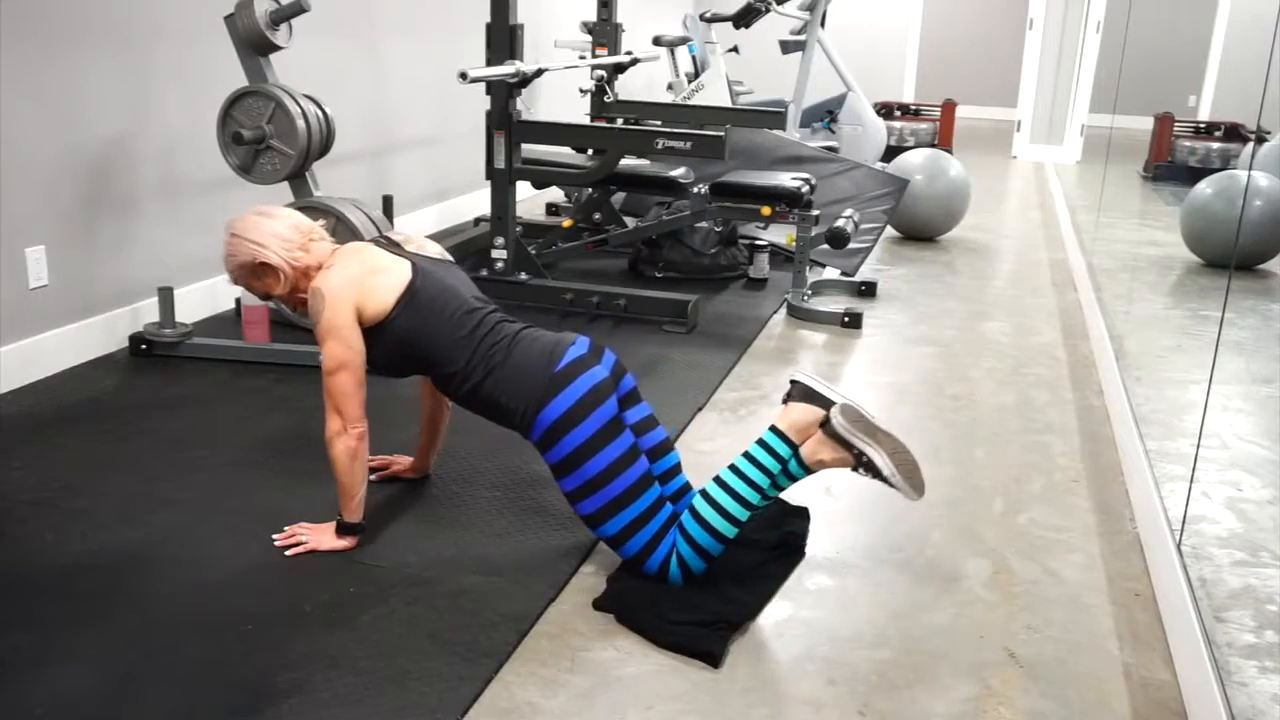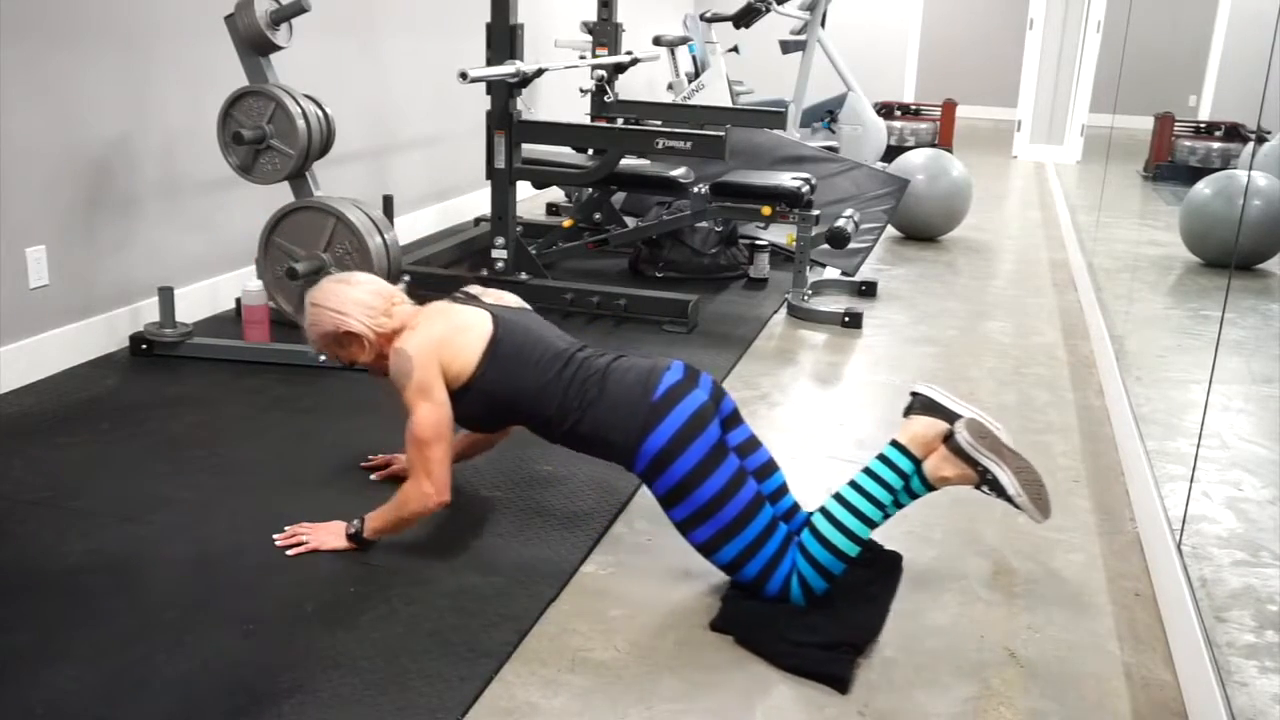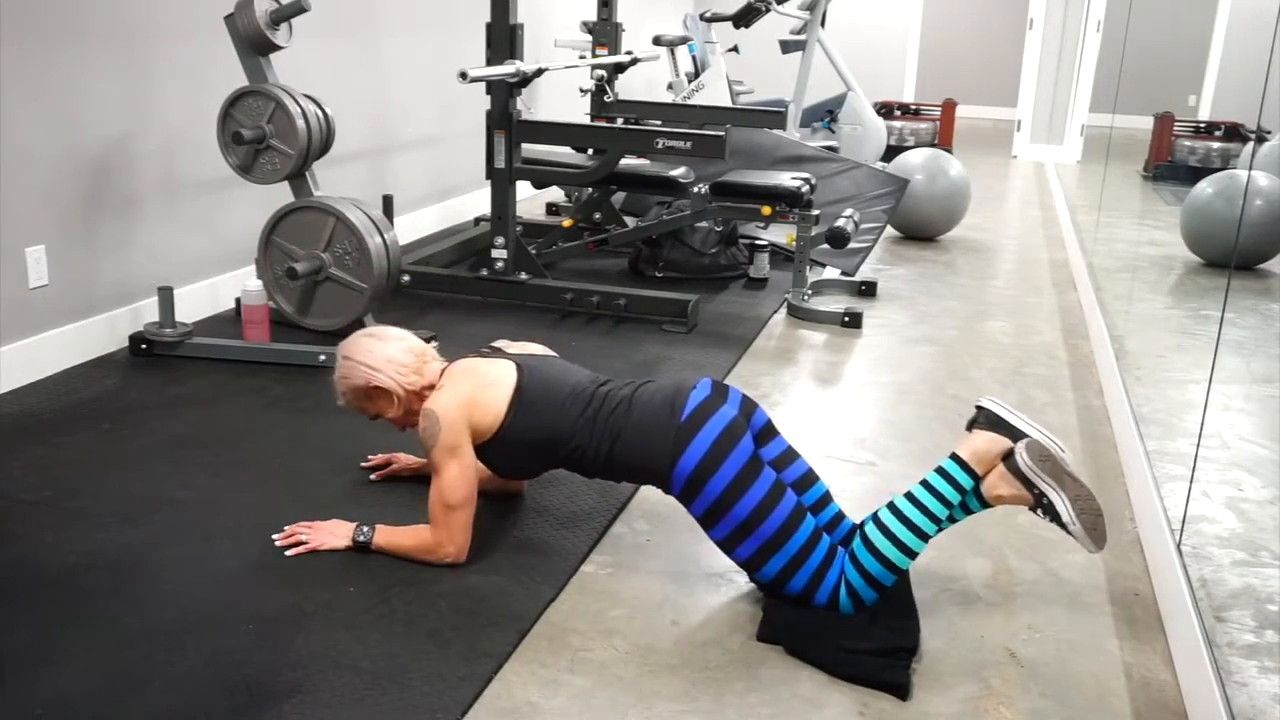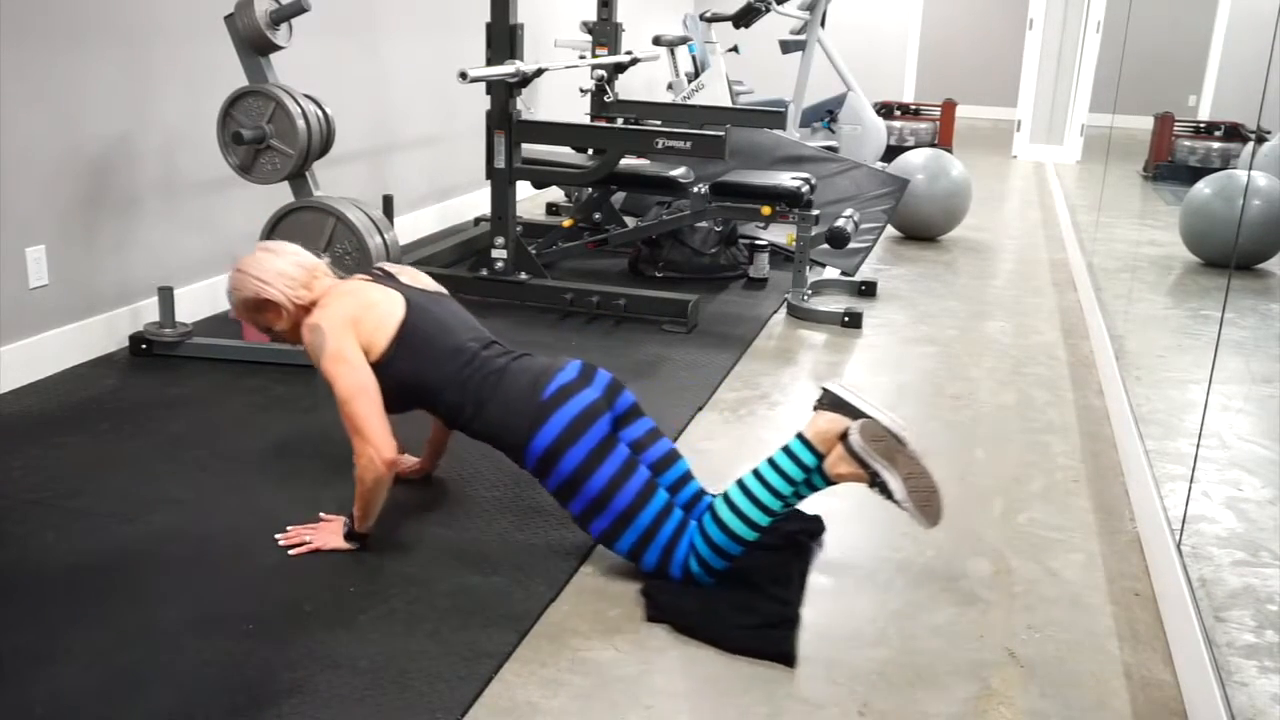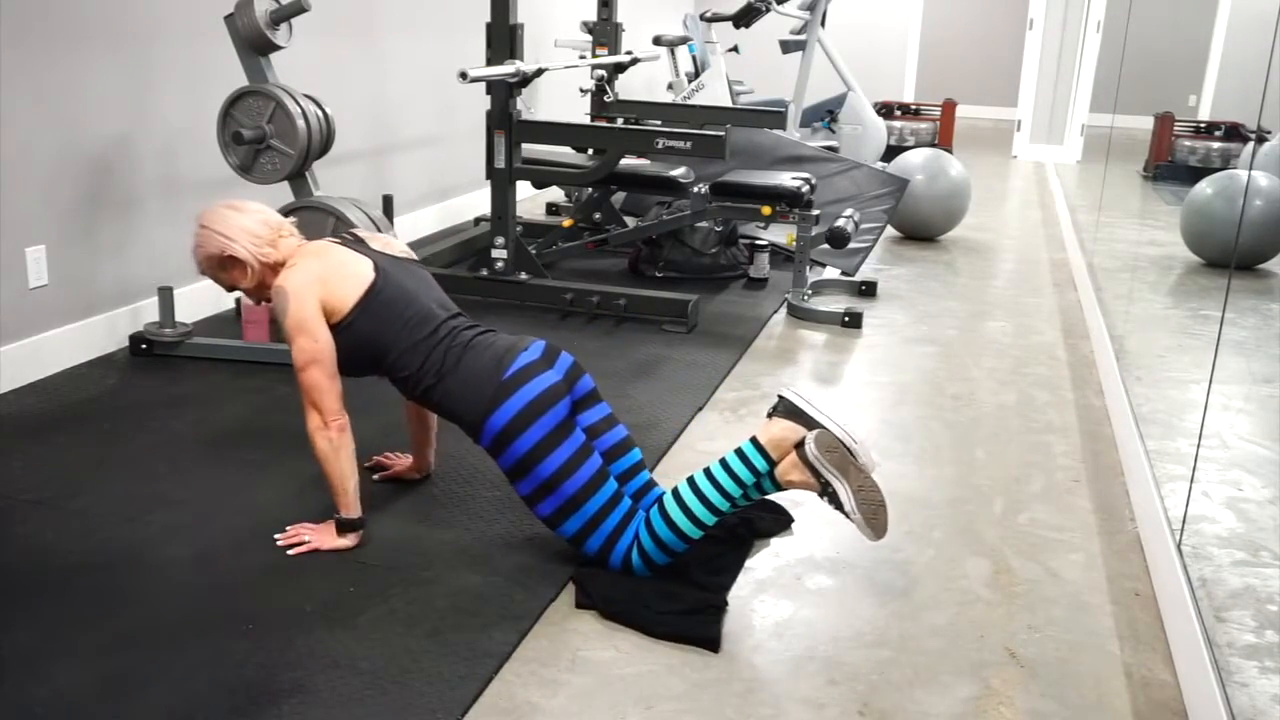
dt=1s
person 1, frame 1
left shoulder: (334, 289)
right shoulder: (399, 246)
left elbow: (347, 429)
left wrist: (346, 525)
right wrist: (421, 460)
left hip: (559, 403)
right hip: (586, 365)
left knee: (675, 559)
right knee: (682, 518)
left ankle: (801, 429)
right ankle: (817, 438)
person 1, frame 2
left shoulder: (413, 351)
right shoulder: (471, 300)
left elbow: (430, 495)
left wrist: (355, 532)
right wrist: (429, 453)
left hip: (660, 433)
right hip: (682, 392)
left knee: (790, 579)
right knee: (794, 543)
left ankle: (925, 447)
right ankle: (931, 440)
person 1, frame 3
left shoulder: (441, 410)
right shoulder: (494, 359)
left elbow: (449, 545)
right elbow: (515, 465)
left wrist: (358, 534)
right wrist: (430, 465)
left hip: (695, 453)
right hip: (715, 409)
left knee: (841, 588)
right knee: (842, 554)
left ankle: (984, 465)
right ankle: (988, 457)
person 1, frame 4
left shoulder: (326, 325)
right shoulder: (392, 274)
left elbow: (376, 454)
left wrist: (355, 530)
right wrist: (428, 462)
left hip: (555, 428)
right hip: (585, 387)
left knee: (694, 557)
right knee: (706, 523)
left ankle: (827, 442)
right ankle: (831, 433)
person 1, frame 5
left shoulder: (295, 286)
right shoulder: (362, 241)
left elbow: (328, 420)
left wrist: (346, 525)
right wrist: (421, 461)
left hip: (513, 408)
right hip: (546, 367)
left knee: (637, 549)
right knee: (649, 511)
left ankle: (779, 450)
right ankle: (786, 438)
